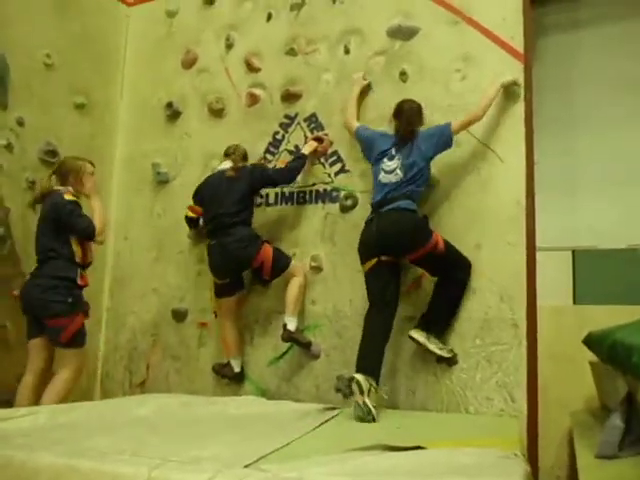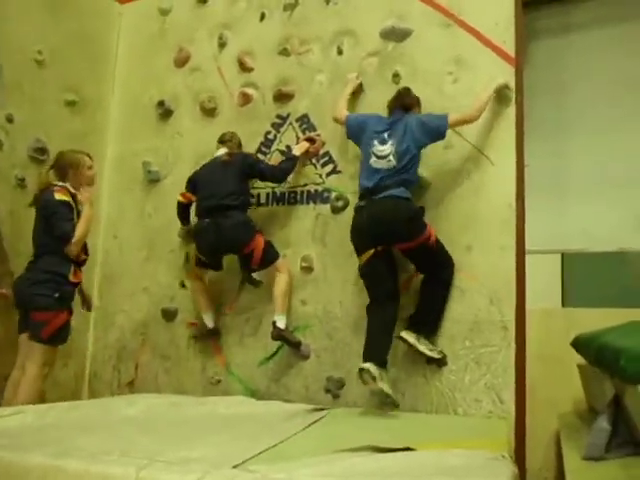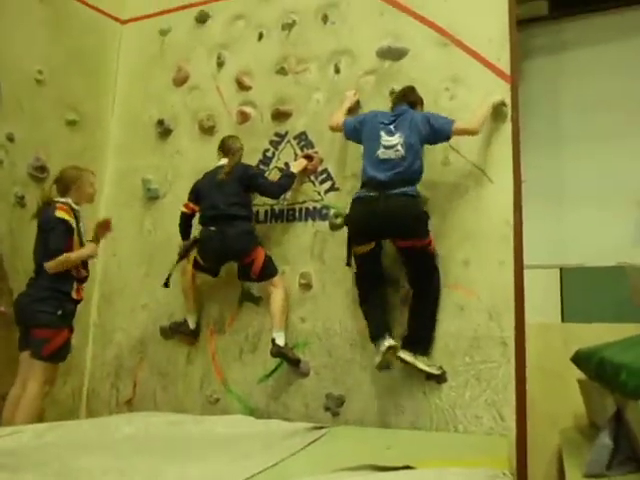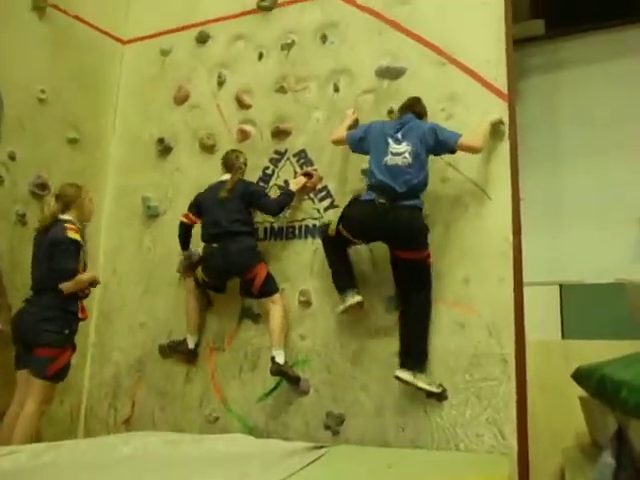
dt=0.4s
person 1, frame 1
left shoulder: (377, 141)
right shoulder: (426, 140)
left elbow: (350, 122)
right elbow: (474, 117)
left wrist: (357, 89)
right wrist: (499, 86)
left hip: (373, 231)
right hip: (405, 224)
left knee: (380, 309)
right knee: (458, 269)
left ankle: (364, 377)
right ankle: (428, 329)
person 1, frame 2
left shoulder: (368, 123)
right shoulder: (418, 124)
left elbow: (338, 115)
right elbow: (470, 115)
left wrist: (350, 88)
right wrist: (493, 90)
left hip: (364, 217)
right hip: (397, 211)
left knee: (382, 297)
right knee: (441, 268)
left ankle: (373, 363)
right ankle: (419, 331)
person 1, frame 3
left shoulder: (370, 119)
right shoulder: (423, 119)
left elbow: (334, 124)
right elbow: (472, 128)
left wrist: (348, 102)
right wrist: (490, 105)
left hip: (365, 207)
right hip: (403, 206)
left knee: (367, 280)
right knee: (425, 280)
left ankle: (383, 338)
right ankle: (415, 348)
person 1, frame 4
left shoulder: (376, 128)
right shoulder: (428, 129)
left elbow: (336, 137)
right elbow: (476, 145)
left wrist: (349, 119)
right wrist: (489, 122)
left hip: (369, 212)
right hip: (407, 218)
left knee: (330, 235)
right knee: (415, 295)
left ankle: (348, 291)
right ankle: (412, 366)
person 2, frame 1
left shoulder: (55, 203)
right shoulder: (63, 200)
right elbow: (98, 235)
left wrist: (76, 296)
right wrist: (94, 197)
left hip: (40, 290)
right hip: (57, 292)
left knee: (36, 369)
right knee: (71, 367)
person 2, frame 2
left shoulder: (62, 199)
right shoulder: (58, 197)
right elbow: (72, 246)
left wrist: (80, 290)
right wrist: (88, 208)
left hip: (35, 286)
right hip: (48, 289)
left knee: (24, 365)
right knee: (39, 366)
person 2, frame 3
left shoulder: (58, 213)
right shoulder: (61, 213)
left elbow: (72, 259)
right elbow: (53, 263)
left wrist: (96, 237)
right wrist: (87, 251)
left hip: (36, 303)
right hip: (50, 306)
left knee: (24, 381)
right knee: (40, 382)
person 2, frame 4
left shoulder: (50, 230)
right shoulder: (69, 232)
left elbow: (66, 269)
right elbow: (68, 283)
right wrist: (92, 277)
left hip: (30, 319)
right hip: (52, 323)
right knee: (38, 401)
person 3, frame 1
left shoulder: (206, 184)
right shoulder: (250, 173)
left elbow: (192, 219)
right elbow: (286, 175)
left wrist: (201, 228)
right wrist: (305, 152)
left hip: (217, 252)
right hip: (244, 243)
left knee: (227, 314)
right knee: (297, 272)
left ankle: (234, 368)
right ankle: (291, 327)
person 3, frame 2
left shoulder: (200, 172)
right shoulder: (244, 160)
left elbow: (183, 204)
right elbow: (278, 174)
left wrist: (186, 226)
right wrist: (297, 152)
left hip: (207, 232)
right hip: (238, 227)
left knee: (194, 272)
right knee: (282, 269)
left ankle: (209, 324)
right ankle: (280, 325)
person 3, frame 3
left shoulder: (203, 181)
right shoulder: (245, 172)
left elbow: (186, 215)
right elbow: (275, 190)
left wrist: (186, 240)
right wrist: (294, 169)
left hip: (211, 240)
right hip: (241, 237)
left knee: (187, 269)
right knee: (277, 284)
left ankle: (191, 325)
right ankle: (279, 342)
person 3, frame 4
left shoulder: (205, 195)
right shoulder: (247, 188)
left elbow: (185, 225)
right elbow: (274, 208)
left wrist: (185, 251)
right wrist: (293, 188)
left hip: (214, 256)
right hip: (244, 253)
left knee: (192, 286)
right knee: (275, 301)
left ankle: (190, 346)
right ankle: (278, 361)
